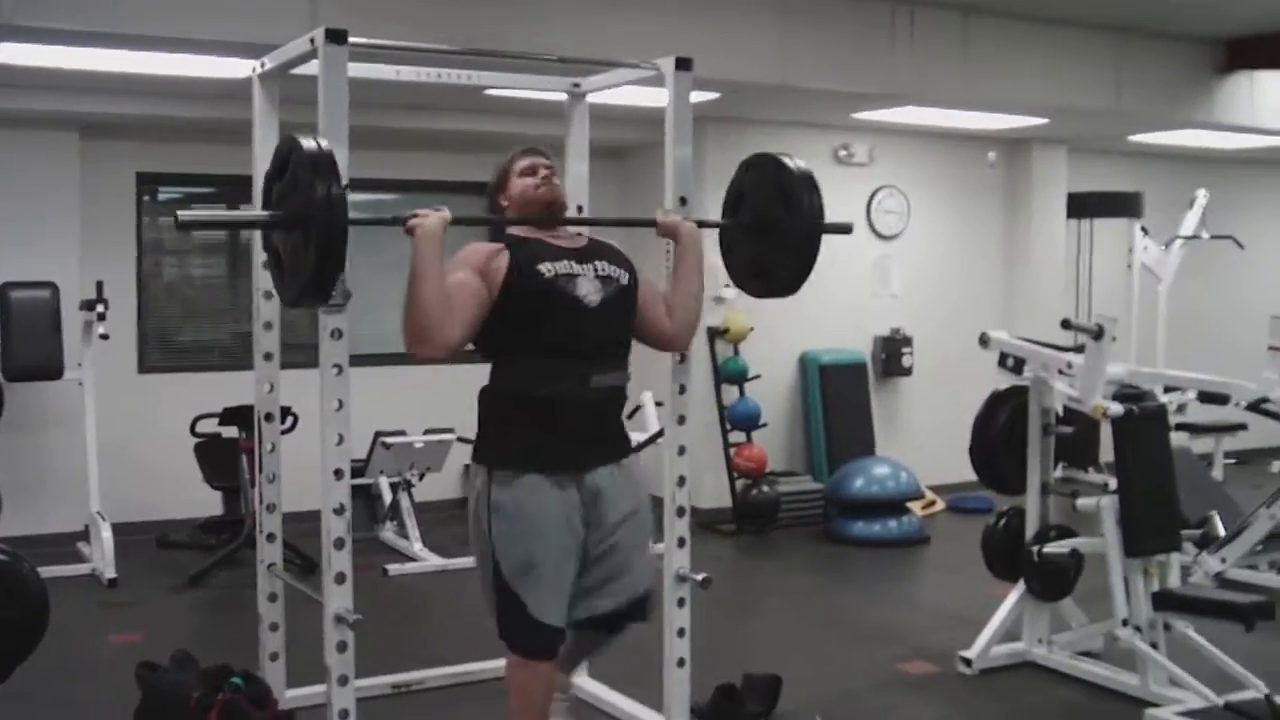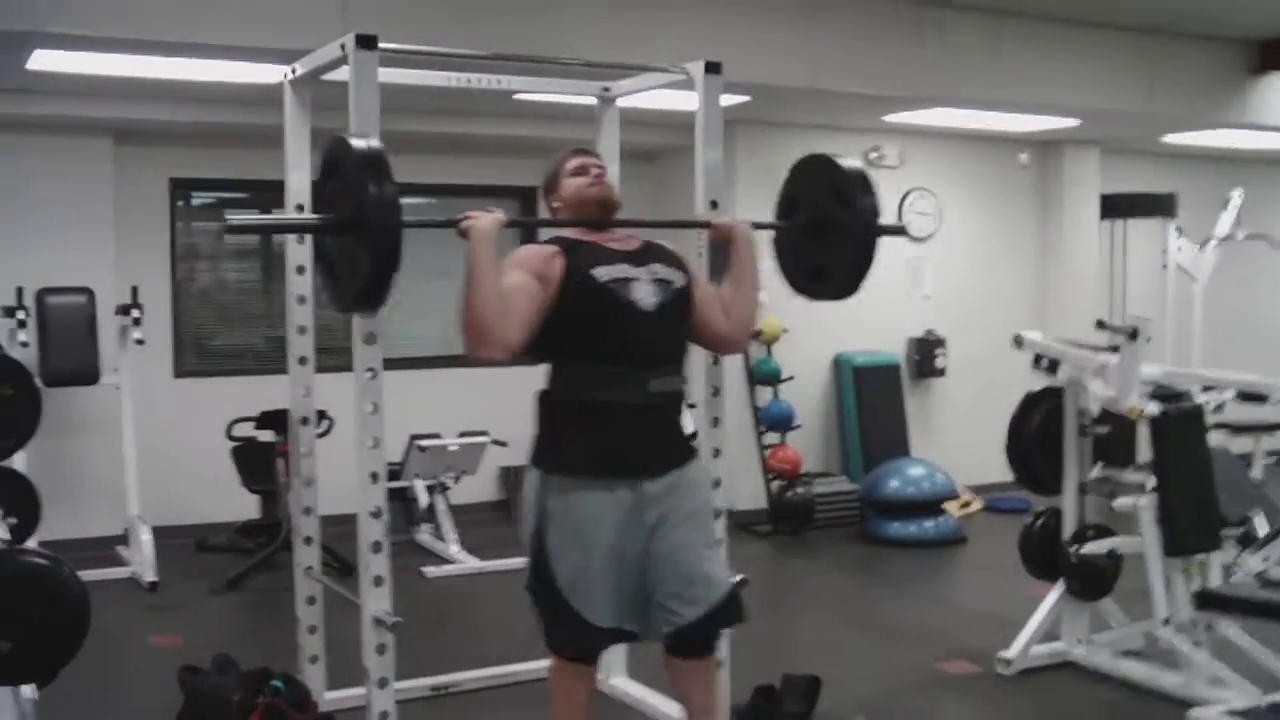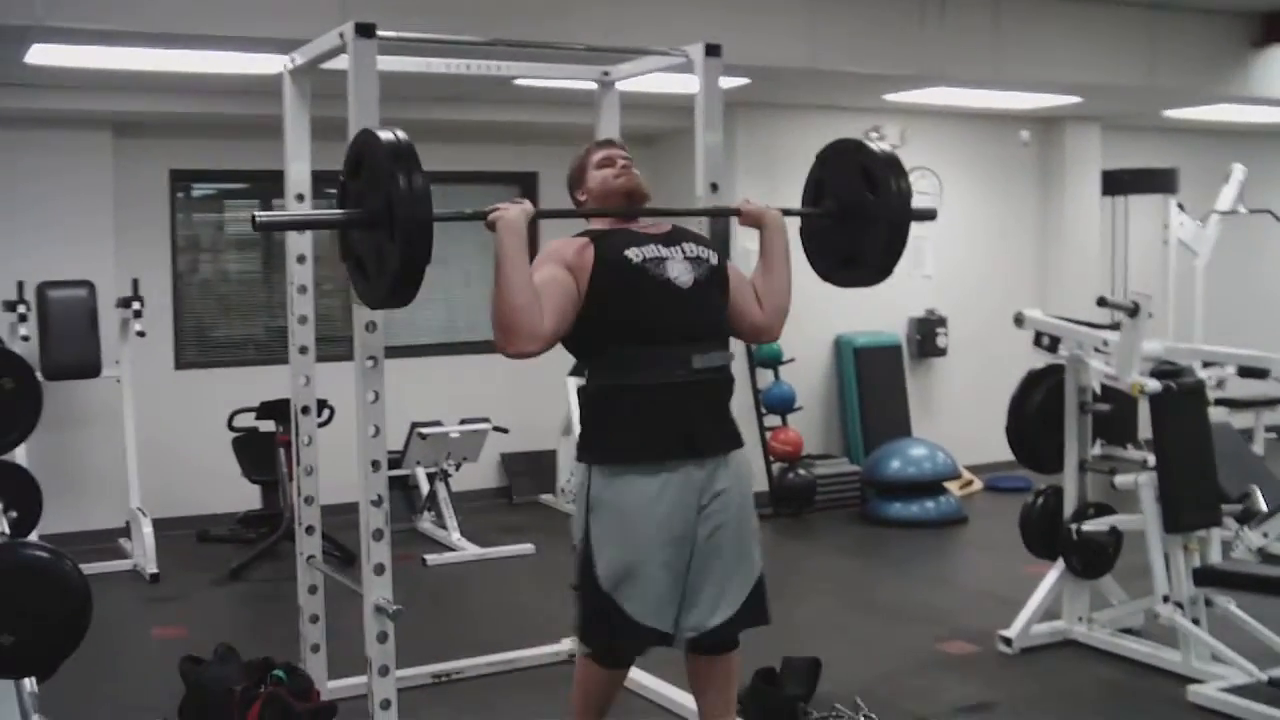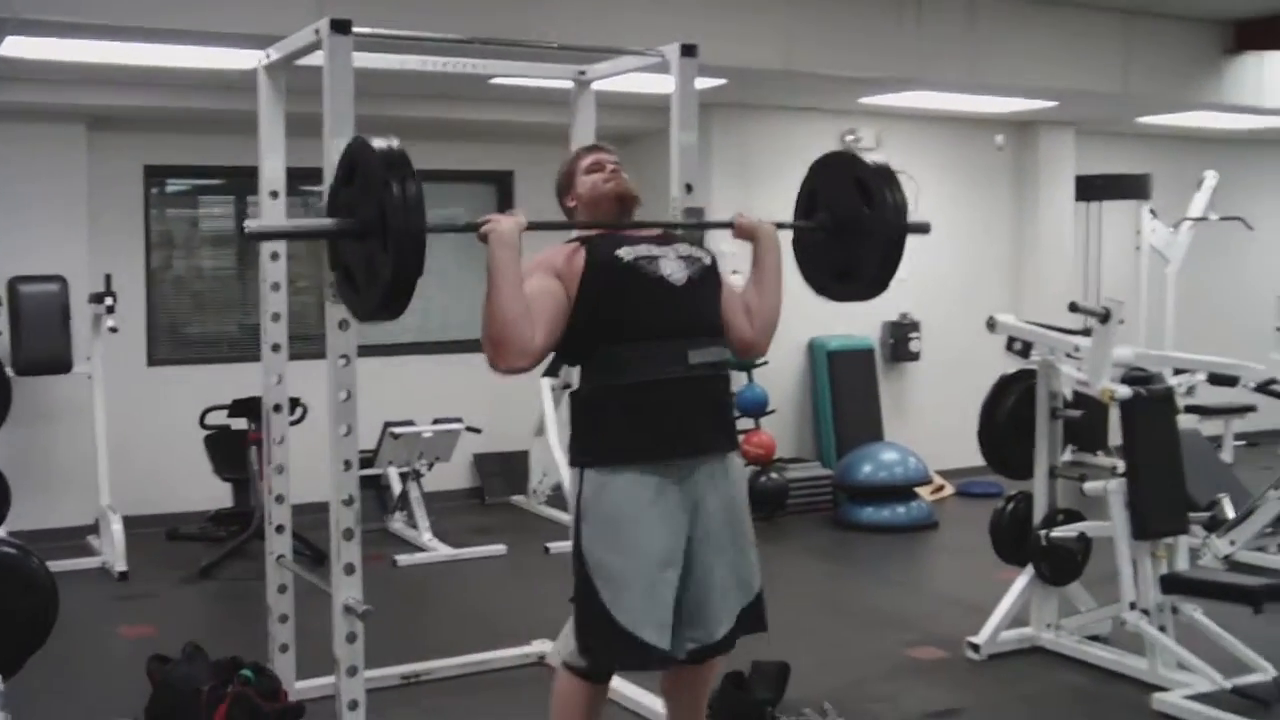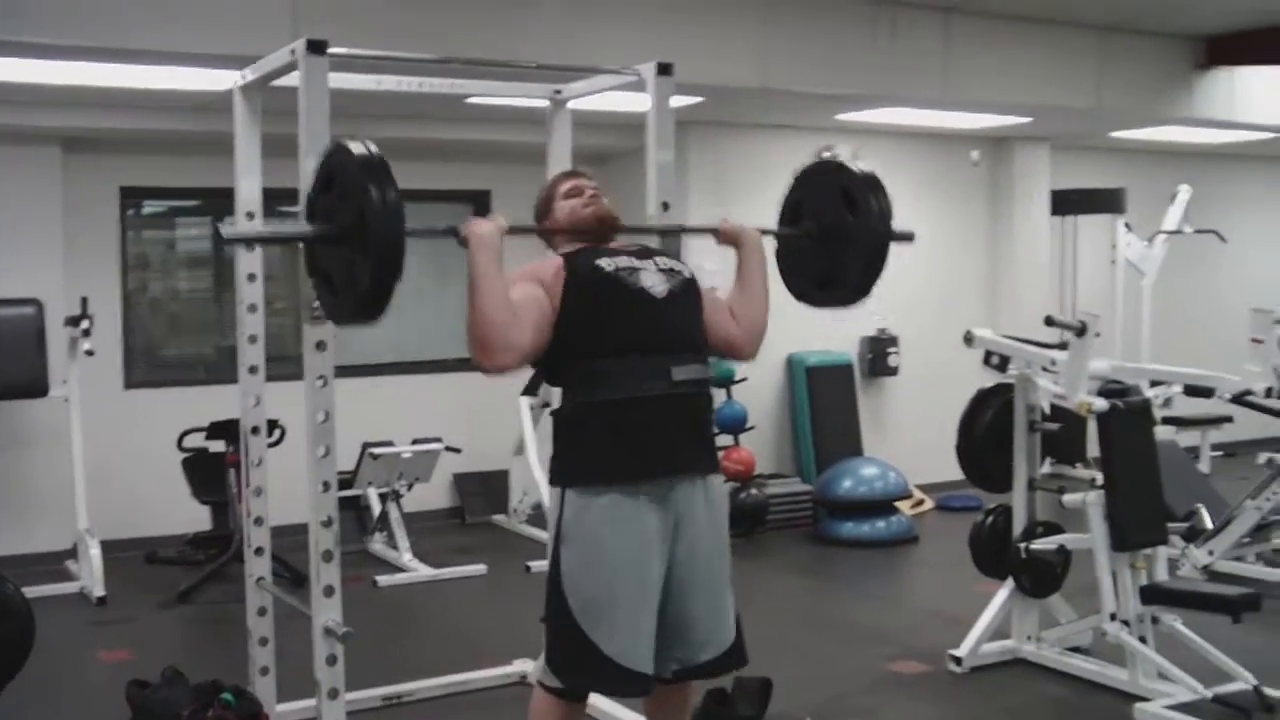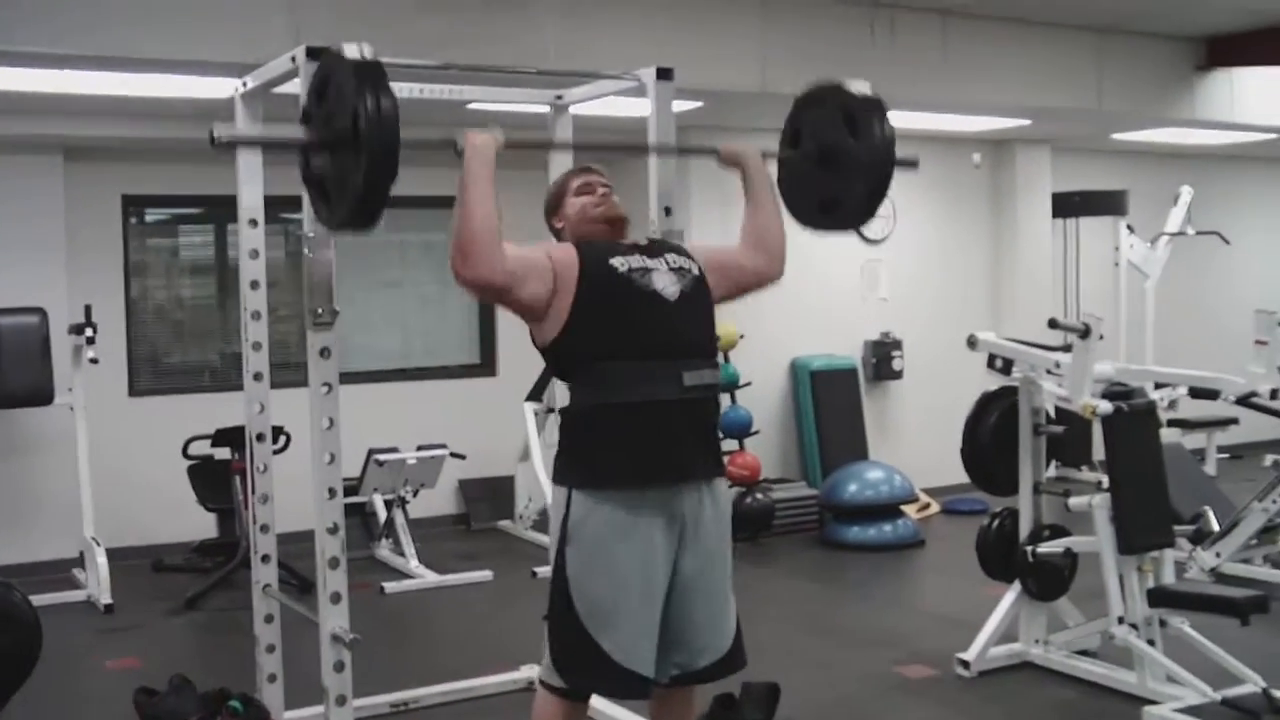
dt=0.2s
person 1, frame 1
left shoulder: (611, 258)
right shoulder: (490, 258)
left elbow: (675, 331)
right elbow: (430, 341)
left wrist: (687, 244)
right wrist: (428, 244)
left hip: (606, 458)
right hip: (527, 465)
left knee: (621, 601)
right knee: (536, 625)
person 1, frame 2
left shoulder: (666, 260)
right shoulder: (544, 262)
left elbow: (732, 334)
right elbow: (491, 343)
left wrist: (740, 245)
right wrist: (483, 243)
left hip: (670, 466)
right hip: (582, 474)
left knee: (698, 619)
right knee: (582, 631)
person 1, frame 3
left shoulder: (699, 244)
right shoulder: (576, 254)
left elbow: (765, 322)
right elbow: (521, 336)
left wrist: (772, 230)
right wrist: (511, 235)
left hip: (719, 457)
right hip: (629, 464)
left knee: (720, 620)
right knee: (615, 625)
person 1, frame 4
left shoulder: (690, 250)
right shoulder: (564, 262)
left elbow: (753, 337)
right elbow: (512, 352)
left wrist: (766, 244)
right wrist: (504, 248)
left hip: (710, 459)
right hip: (623, 466)
left knee: (703, 629)
right knee: (604, 635)
person 1, frame 5
left shoulder: (670, 268)
right shoulder: (548, 278)
left elbow: (744, 337)
right elbow: (497, 348)
left wrist: (748, 247)
right wrist: (485, 251)
left hip: (694, 478)
right hip: (603, 485)
left knee: (686, 648)
right knee: (575, 658)
person 1, frame 6
left shoulder: (679, 259)
right shoulder: (557, 270)
left elbow: (766, 259)
right elbow: (480, 267)
left wrist: (753, 170)
right wrist: (480, 164)
left hip: (697, 482)
right hip: (608, 490)
left knee: (688, 656)
right knee: (580, 661)
